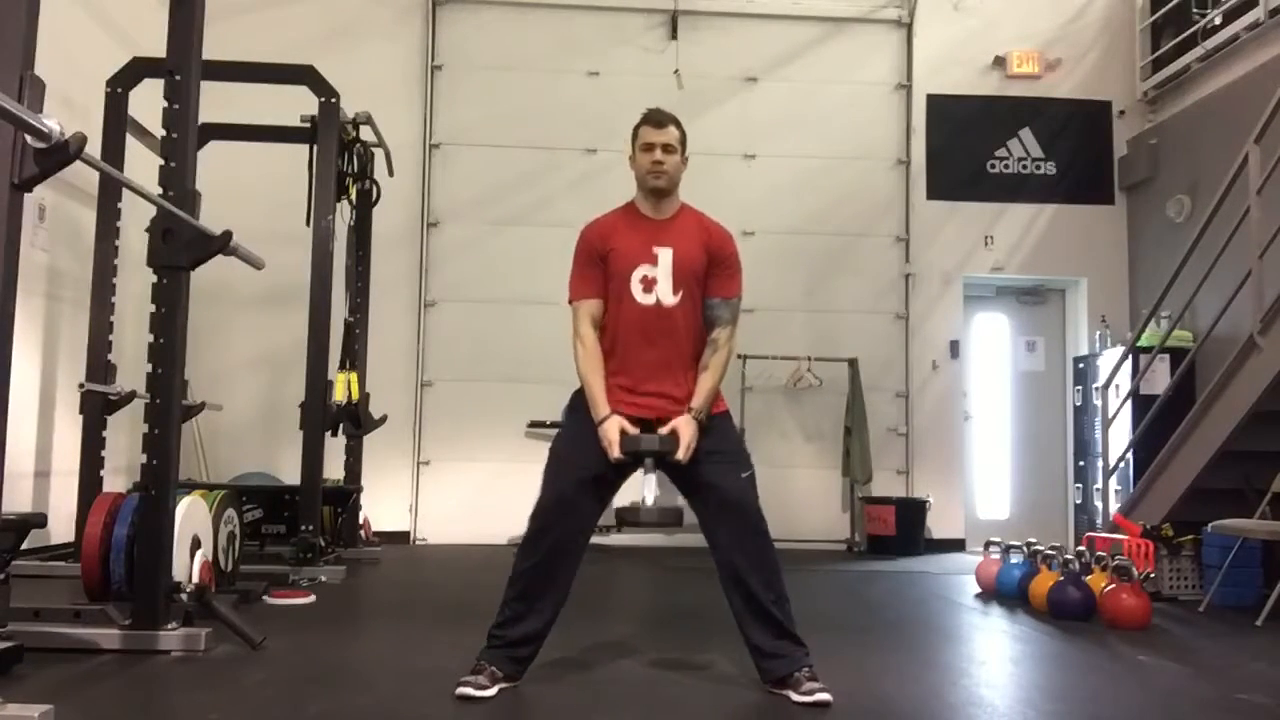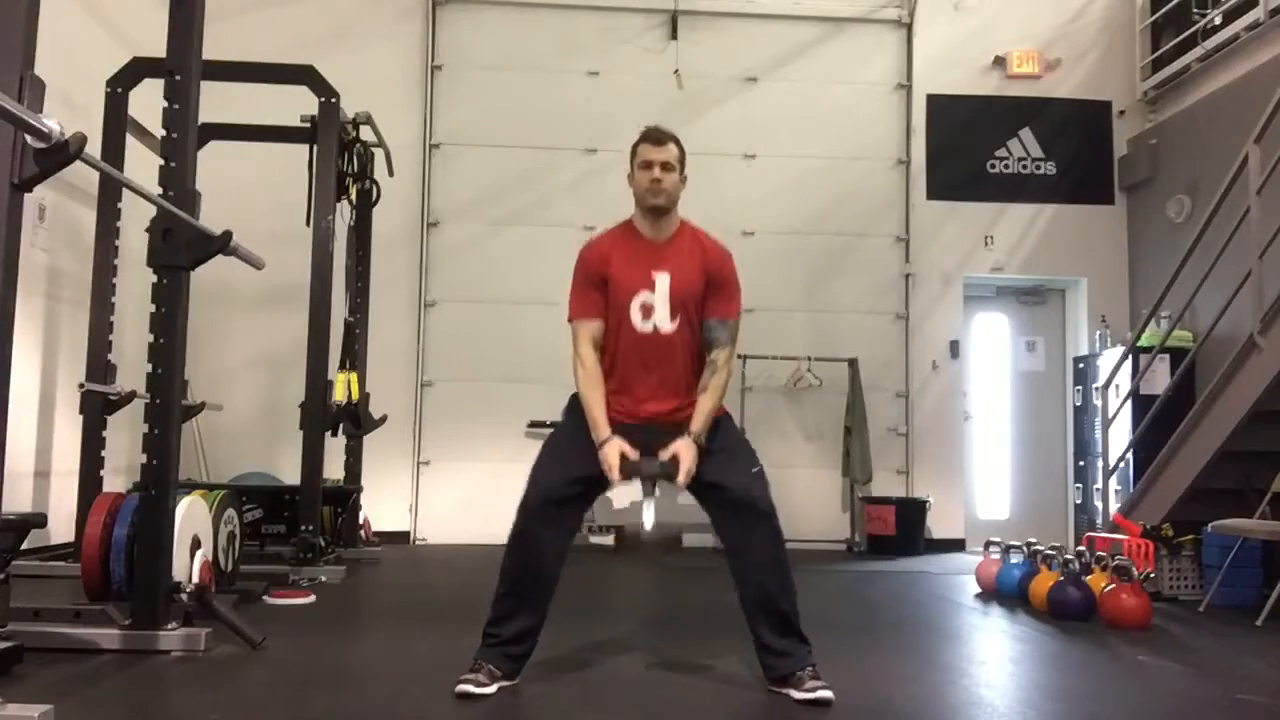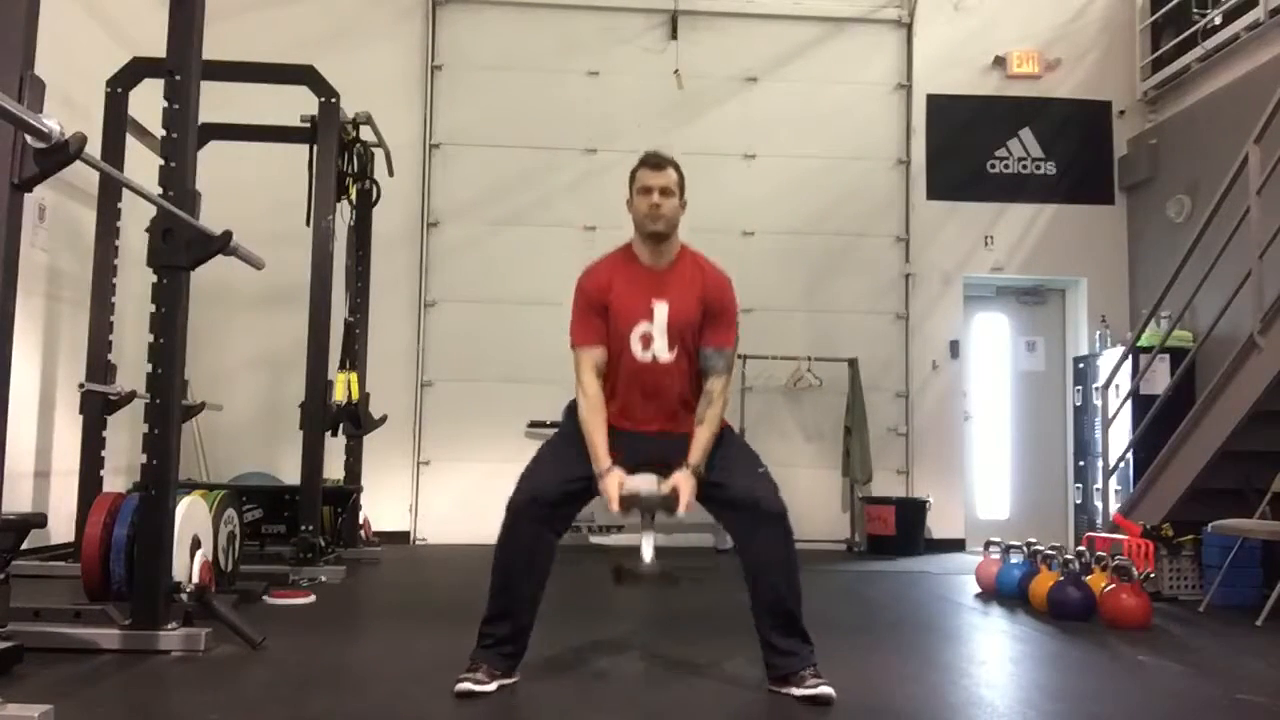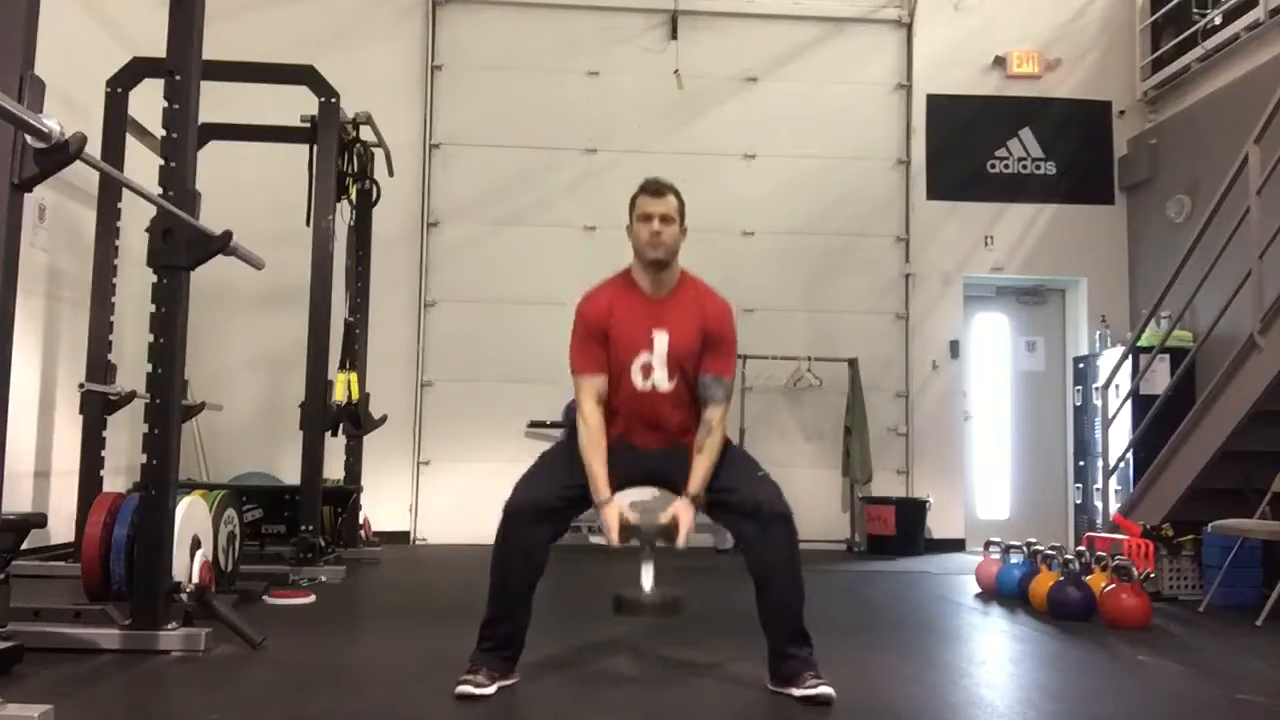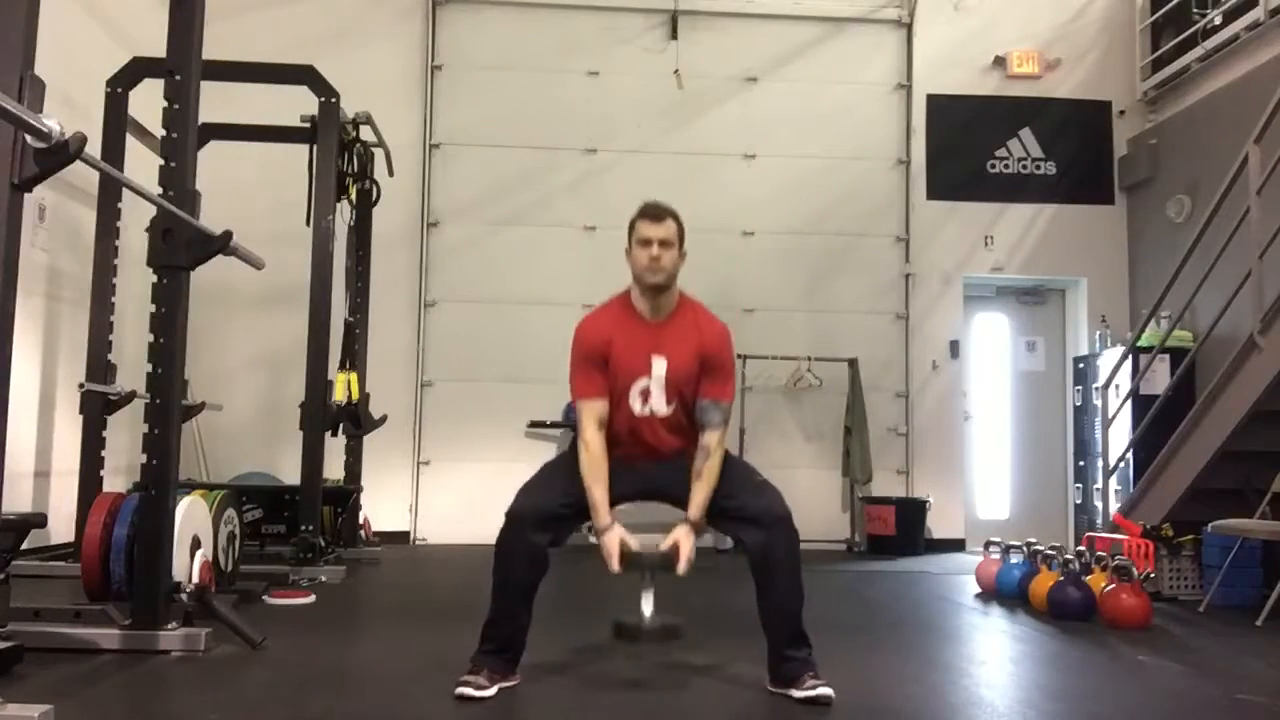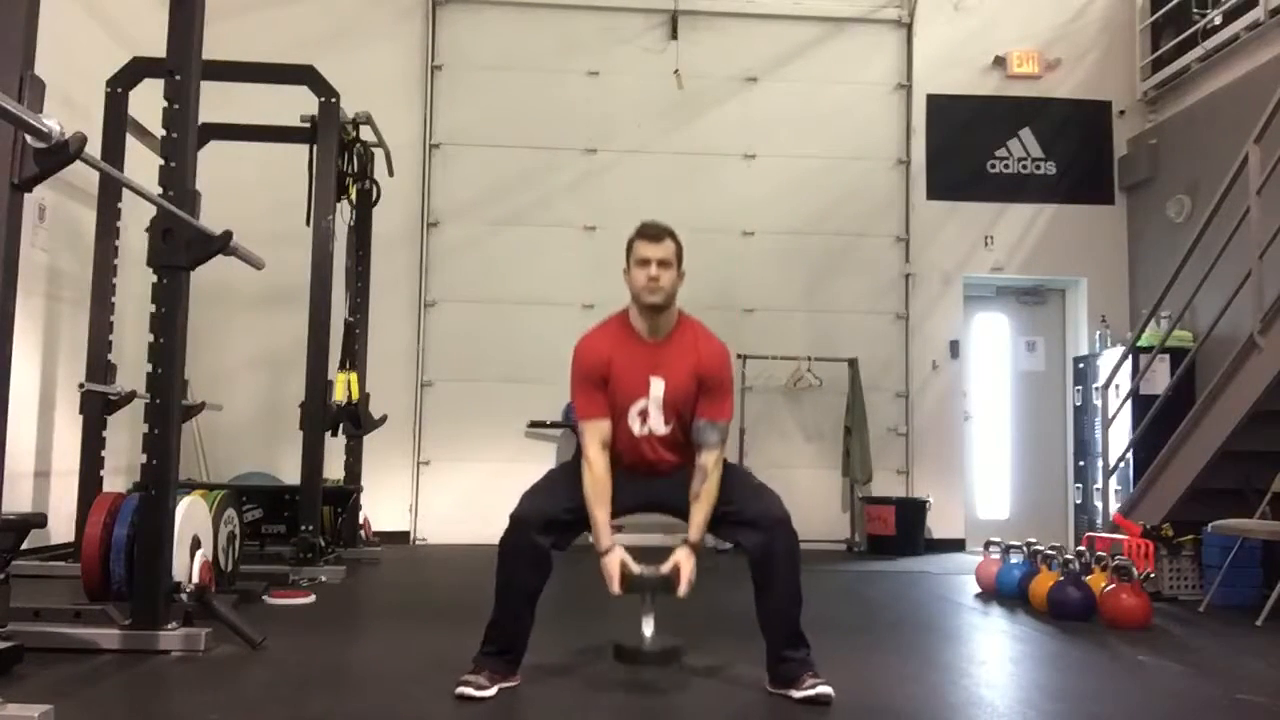
dt=0.1s
person 1, frame 1
left shoulder: (714, 238)
right shoulder: (599, 235)
left elbow: (721, 334)
right elbow: (586, 330)
left wrist: (695, 414)
right wrist: (602, 415)
left hip: (694, 413)
right hip: (609, 411)
left knee: (741, 527)
right knee: (555, 523)
left ankle: (787, 666)
right ankle: (501, 659)
person 1, frame 2
left shoulder: (713, 258)
right shoulder: (598, 254)
left elbow: (719, 355)
right elbow: (586, 351)
left wrist: (694, 438)
right wrist: (603, 438)
left hip: (690, 414)
right hip: (610, 413)
left knee: (754, 511)
right knee: (543, 505)
left ankle: (789, 665)
right ankle: (499, 658)
person 1, frame 3
left shoulder: (712, 283)
right shoulder: (598, 279)
left elbow: (716, 383)
right elbow: (589, 379)
left wrist: (693, 468)
right wrist: (604, 468)
left hip: (689, 431)
right hip: (610, 429)
left knee: (763, 511)
right knee: (531, 507)
left ankle: (791, 664)
right ankle: (496, 657)
person 1, frame 4
left shoulder: (712, 311)
right shoulder: (596, 307)
left elbow: (715, 412)
right elbow: (589, 407)
left wrist: (691, 497)
right wrist: (604, 498)
left hip: (685, 442)
right hip: (613, 439)
left knee: (770, 514)
right knee: (525, 510)
left ankle: (792, 666)
right ankle: (495, 659)
person 1, frame 5
left shoulder: (711, 334)
right shoulder: (595, 330)
left elbow: (712, 437)
right elbow: (591, 431)
left wrist: (692, 523)
right wrist: (604, 525)
left hip: (684, 459)
right hip: (613, 457)
left knee: (772, 520)
right knee: (526, 517)
left ankle: (792, 667)
right ankle: (496, 661)
person 1, frame 6
left shoulder: (710, 353)
right shoulder: (594, 350)
left elbow: (709, 455)
right elbow: (595, 451)
left wrist: (691, 544)
right wrist: (605, 545)
left hip: (683, 469)
right hip: (618, 468)
left knee: (771, 522)
right knee: (529, 521)
left ankle: (790, 668)
right ankle: (497, 663)
